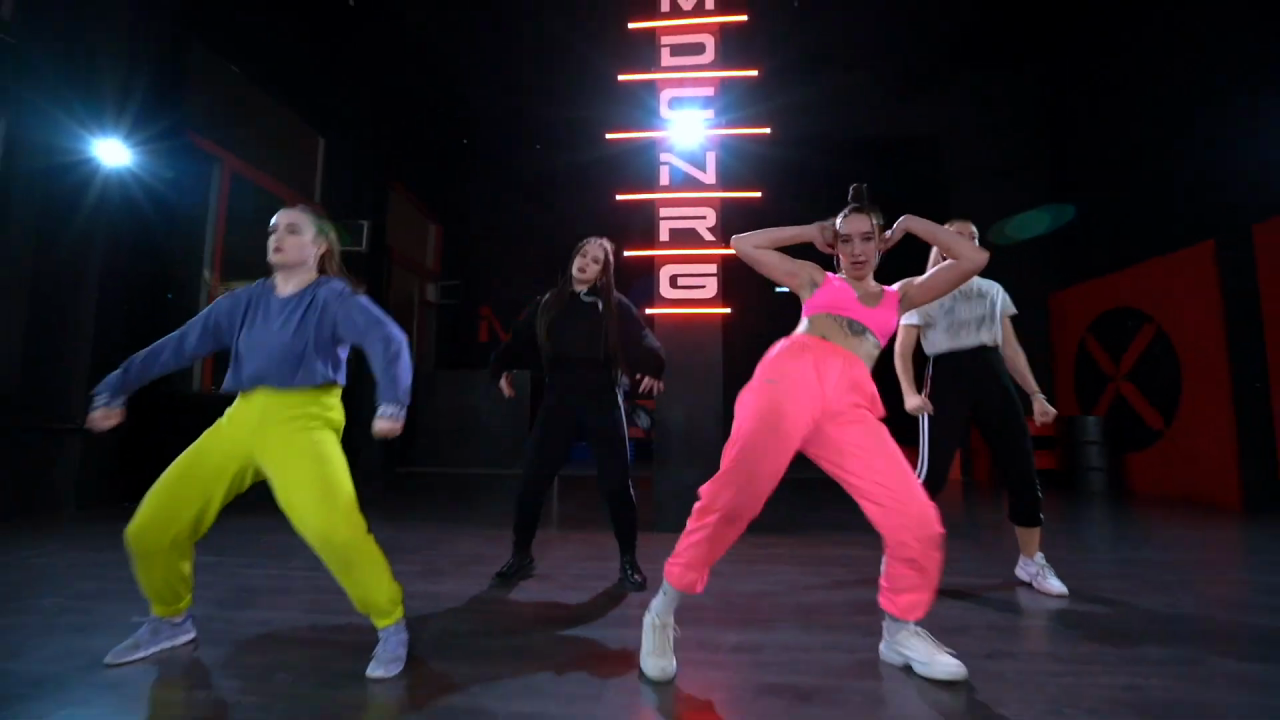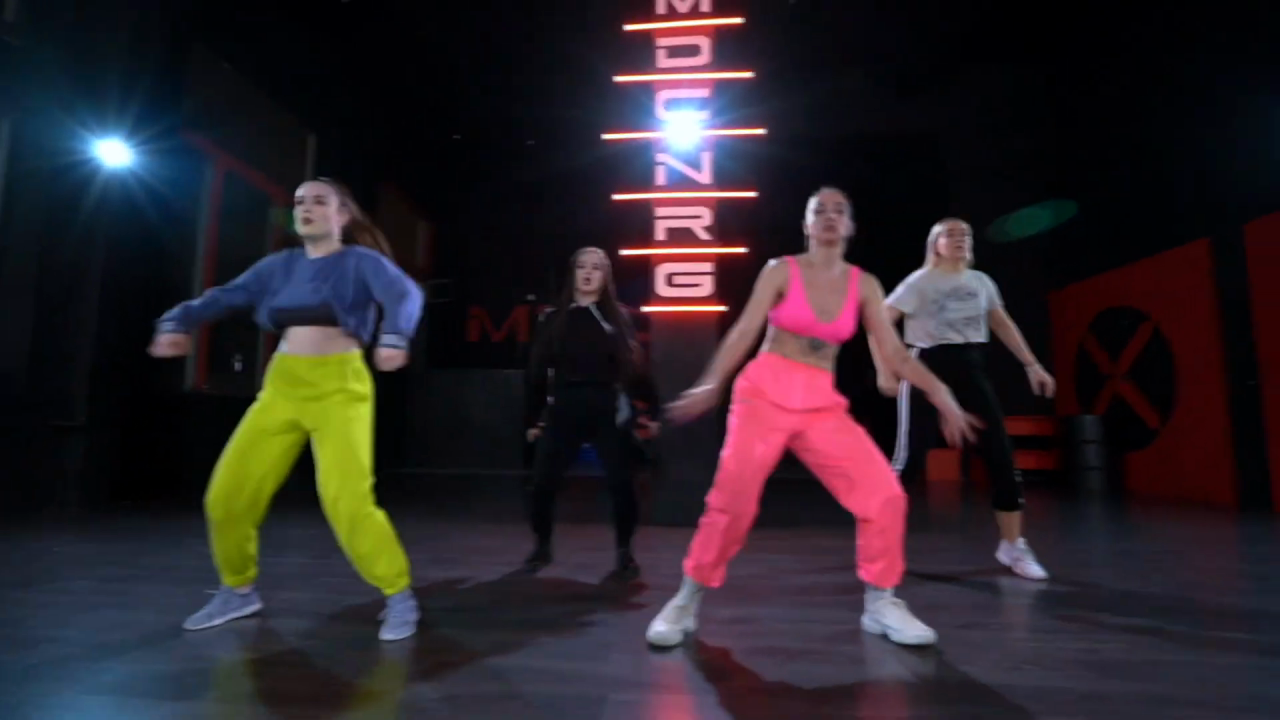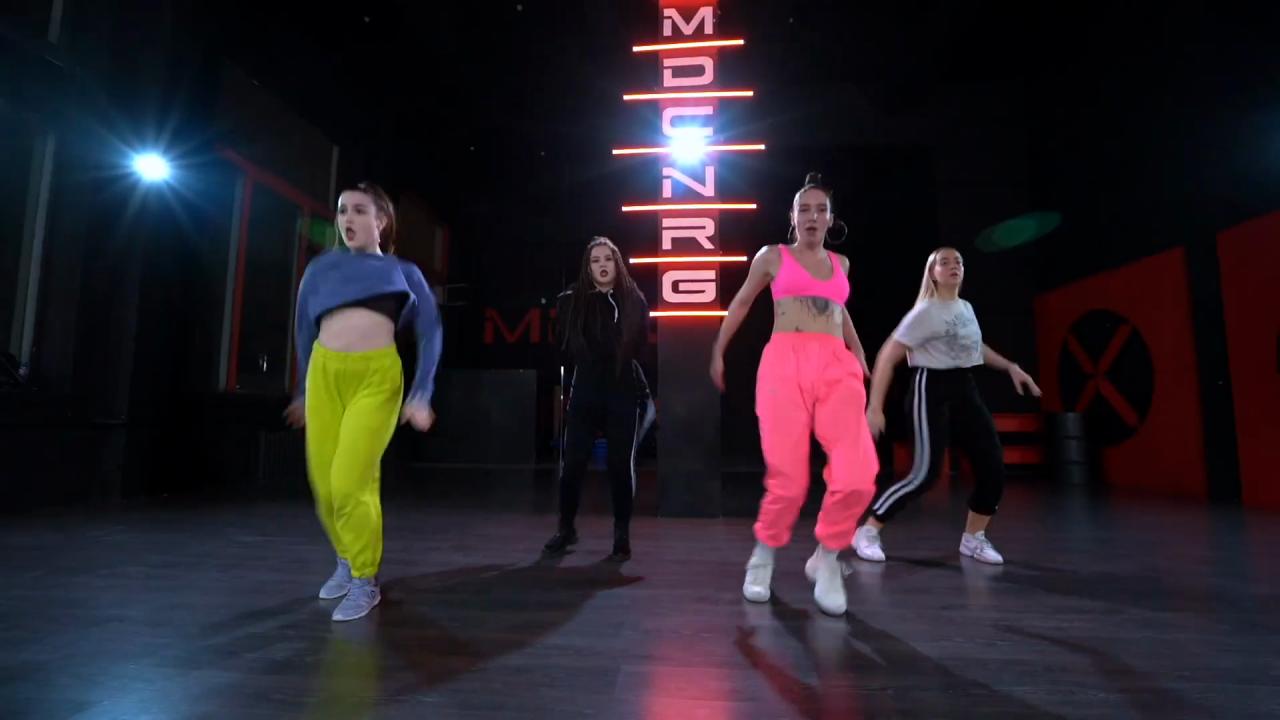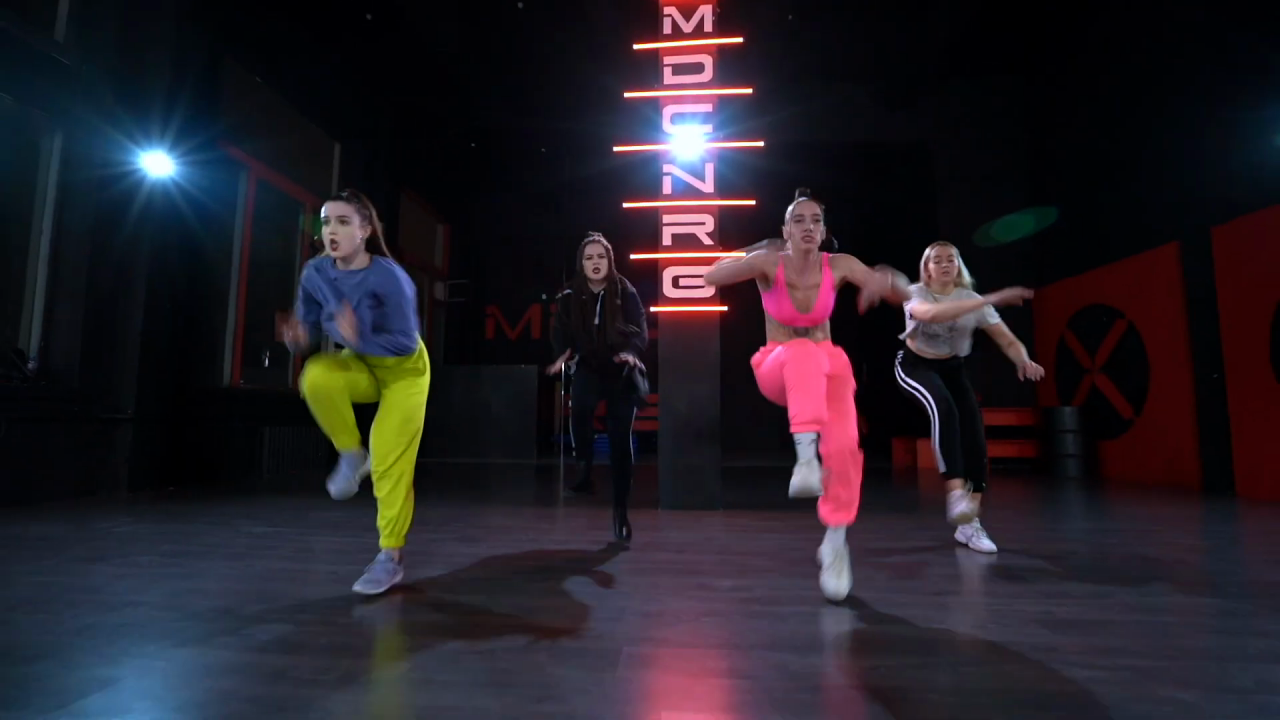
dt=0.3s
person 1, frame 1
left shoulder: (899, 296)
right shoulder: (815, 277)
left elbow: (972, 259)
right elbow: (744, 244)
left wrist: (911, 224)
right wrist: (810, 232)
left hip: (849, 404)
right hip: (790, 377)
left knee: (918, 523)
right knee: (734, 495)
left ankle: (901, 630)
right ankle: (666, 610)
person 1, frame 2
left shoulder: (864, 285)
right shoulder: (779, 271)
left elbow: (894, 353)
right elbow: (743, 331)
left wrist: (942, 395)
right wrist: (710, 384)
left hip: (821, 405)
right hip: (764, 394)
left knee: (884, 498)
right knee: (732, 504)
left ankle: (881, 604)
right ankle: (690, 599)
person 1, frame 3
left shoulder: (839, 264)
right shoulder: (771, 258)
right elbow: (740, 304)
left wrist: (862, 362)
right wrist: (717, 354)
left hip: (833, 369)
right hip: (781, 369)
left knee: (857, 477)
right knee: (789, 480)
left ankle: (825, 559)
right ankle: (765, 552)
person 1, frame 4
left shoulder: (839, 264)
right shoulder: (768, 263)
left elbow: (901, 288)
right elbow: (712, 276)
left wrist: (884, 282)
right wrist: (761, 257)
left hip: (828, 362)
right hip: (778, 364)
left knee: (843, 447)
right knee: (802, 355)
left ankle: (834, 545)
right ankle: (805, 455)
person 2, frame 1
left shoulder: (335, 300)
right shoulder: (241, 300)
left elbow: (390, 344)
right elbow: (177, 346)
left wrist: (392, 403)
right wrist: (112, 389)
left hip: (302, 422)
right hip: (241, 420)
left knee: (333, 529)
right knee: (151, 528)
left ankle: (391, 626)
right ankle: (168, 620)
person 2, frame 2
left shoulder: (363, 261)
right shoulder: (278, 266)
left elbow: (404, 295)
right elbow: (223, 299)
left wrist: (395, 339)
right wrist: (175, 323)
left hip: (339, 388)
right hip: (283, 386)
left knee: (348, 503)
right knee: (226, 497)
left ankle: (399, 597)
right ankle: (239, 590)
person 2, frame 3
left shoulder: (402, 271)
right shoulder: (321, 267)
left elbow: (430, 333)
right elbow: (306, 326)
left wrist: (420, 395)
right wrist: (305, 388)
left hip: (374, 377)
right hip: (327, 376)
left knee: (350, 486)
right knee: (325, 482)
left ankle: (365, 581)
right ankle: (349, 560)
person 2, frame 4
left shoulder: (389, 277)
right shoulder: (314, 273)
left elbow: (403, 343)
right elbow: (311, 324)
left wrist: (357, 340)
right wrist: (301, 337)
left hip: (401, 368)
right hip: (356, 365)
left knee: (391, 462)
right knee: (318, 376)
left ankle: (390, 559)
right ankle: (352, 456)
person 3, frame 1
left shoulder: (993, 289)
left elbow: (1010, 344)
right elbow: (903, 345)
left wrist: (1035, 394)
right wrist: (910, 391)
left hip: (993, 376)
right hip: (945, 376)
left knee: (1023, 470)
right knee: (932, 473)
left ankle: (1032, 562)
person 3, frame 2
left shoulder: (982, 283)
right shoulder: (920, 282)
left elbow: (1003, 325)
left wrist: (1032, 365)
right wrist: (884, 371)
left hip: (969, 369)
right hip: (927, 369)
left knee: (1001, 458)
right knee: (909, 461)
left ankle: (1013, 547)
person 3, frame 3
left shoulder: (965, 308)
right shoulder: (925, 312)
right elbow: (887, 356)
left wrist: (1011, 367)
right wrist: (874, 407)
left hip: (965, 392)
right hip: (931, 387)
left knee: (992, 469)
right knee: (926, 472)
left ankle: (974, 536)
right ankle: (869, 531)
person 3, frame 4
left shoulder: (975, 302)
right shoulder: (917, 295)
left elbow: (1008, 341)
right elbow: (932, 315)
left wrist: (1024, 361)
right wrist: (990, 300)
left hip: (952, 370)
right hip: (915, 366)
left knee: (976, 447)
right knee: (944, 410)
left ankle: (968, 526)
right ankle: (957, 492)
person 4, frame 1
left shoulder: (612, 304)
right shoulder: (550, 303)
left elbow: (643, 340)
right elbow: (520, 338)
left wrist: (651, 370)
right wrist: (502, 368)
left hip: (602, 399)
right hip: (558, 398)
left knee: (617, 484)
right knee: (532, 483)
left ankle: (628, 561)
right ankle: (520, 557)
person 4, frame 2
left shoulder: (616, 318)
right shoulder: (553, 319)
left elbow: (630, 367)
right elbow: (537, 372)
right wrist: (534, 418)
left hip: (606, 408)
right hip: (565, 406)
left knee: (621, 482)
right knee: (543, 480)
left ankle: (624, 551)
right ankle: (542, 546)
person 4, frame 3
left shoulder: (634, 300)
right shoulder: (573, 300)
left elbow: (638, 347)
right elbow: (566, 347)
left wrist: (644, 395)
left hip: (623, 391)
right hip: (585, 390)
left knee: (620, 463)
right knee: (574, 460)
left ankle: (621, 533)
right ankle: (566, 530)
person 4, frame 4
left shoulder: (626, 294)
right shoulder: (569, 297)
left elbow: (639, 330)
right elbow: (559, 333)
left wrist: (632, 353)
right wrist: (562, 355)
left hip: (620, 373)
right hip: (587, 371)
left knee: (620, 441)
right knee: (580, 409)
left ankle: (620, 511)
right ankle: (583, 470)
